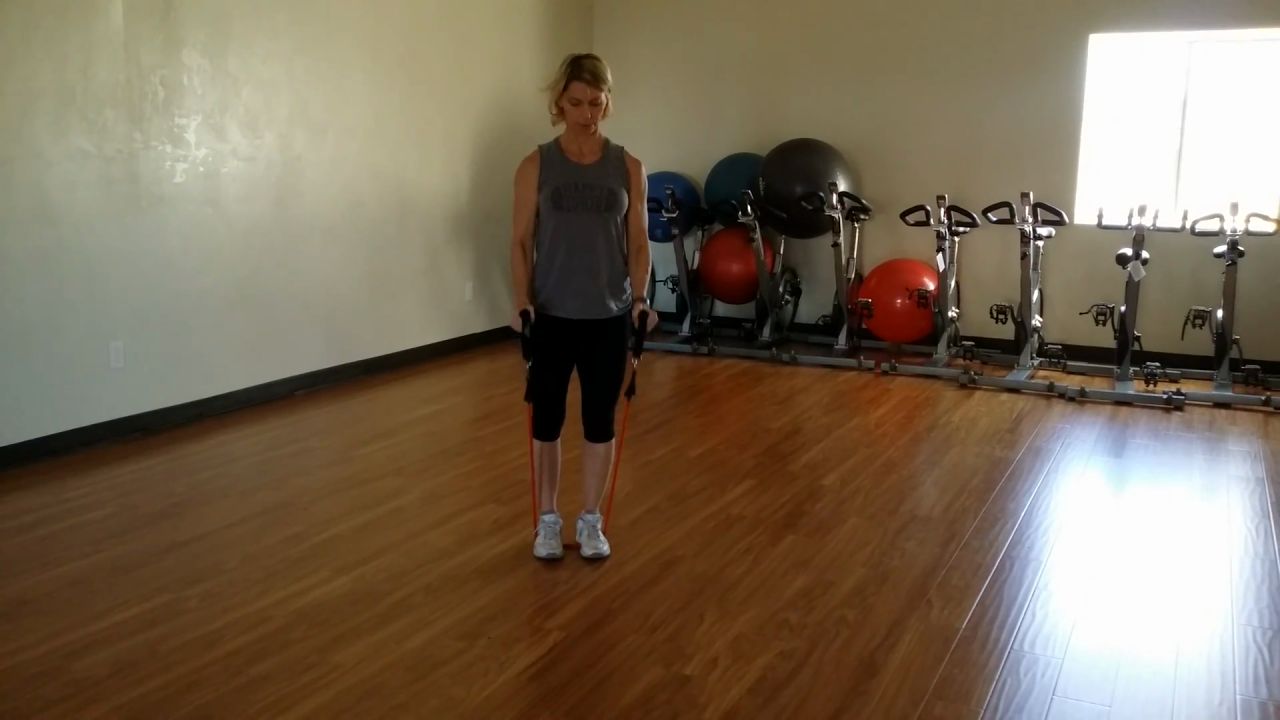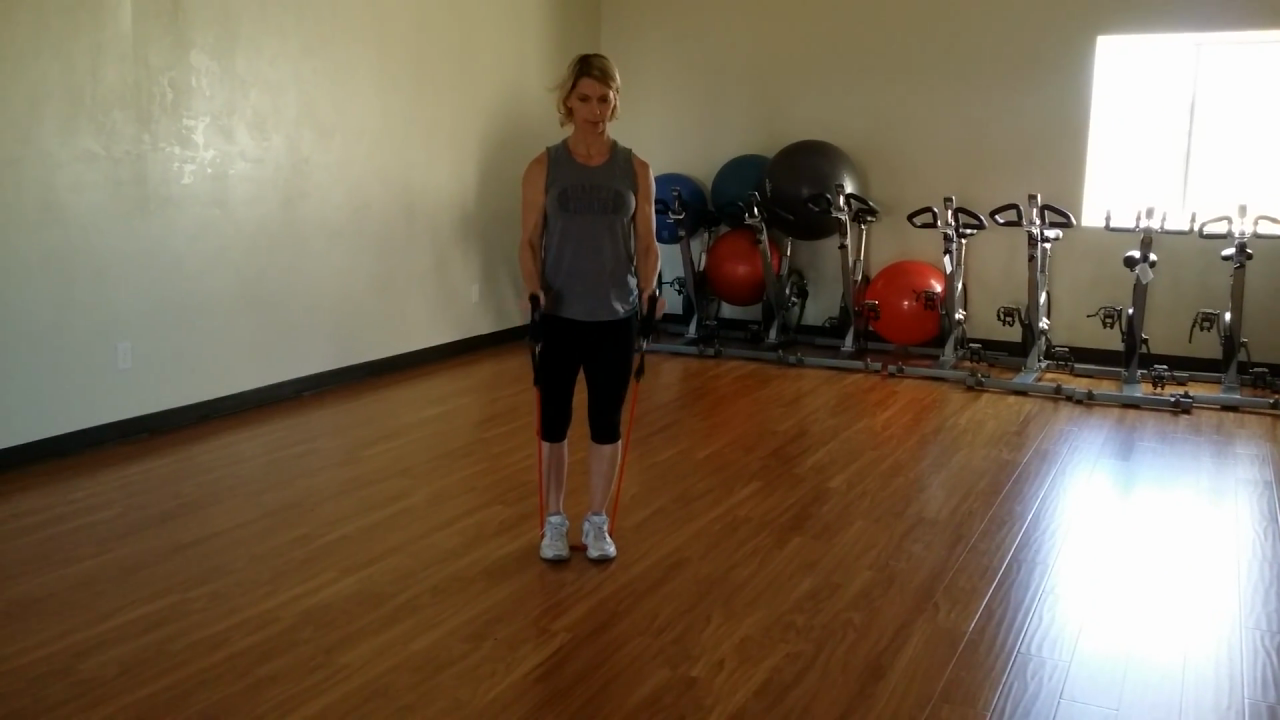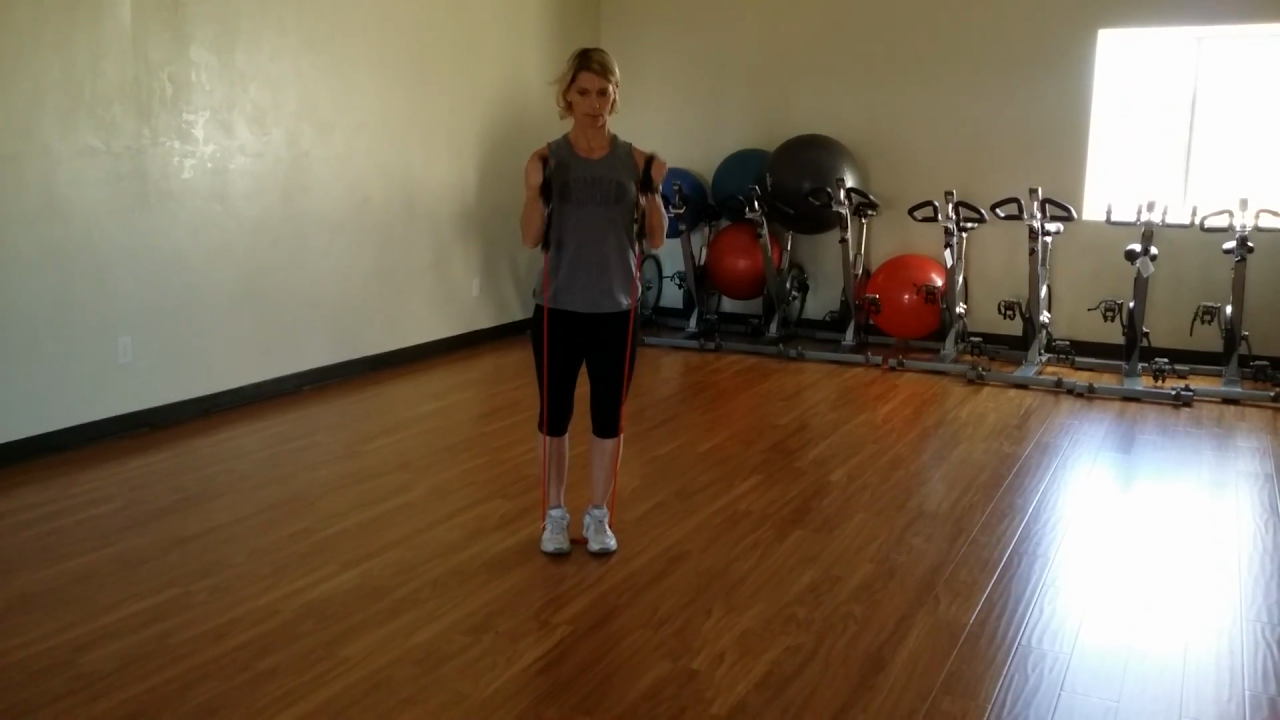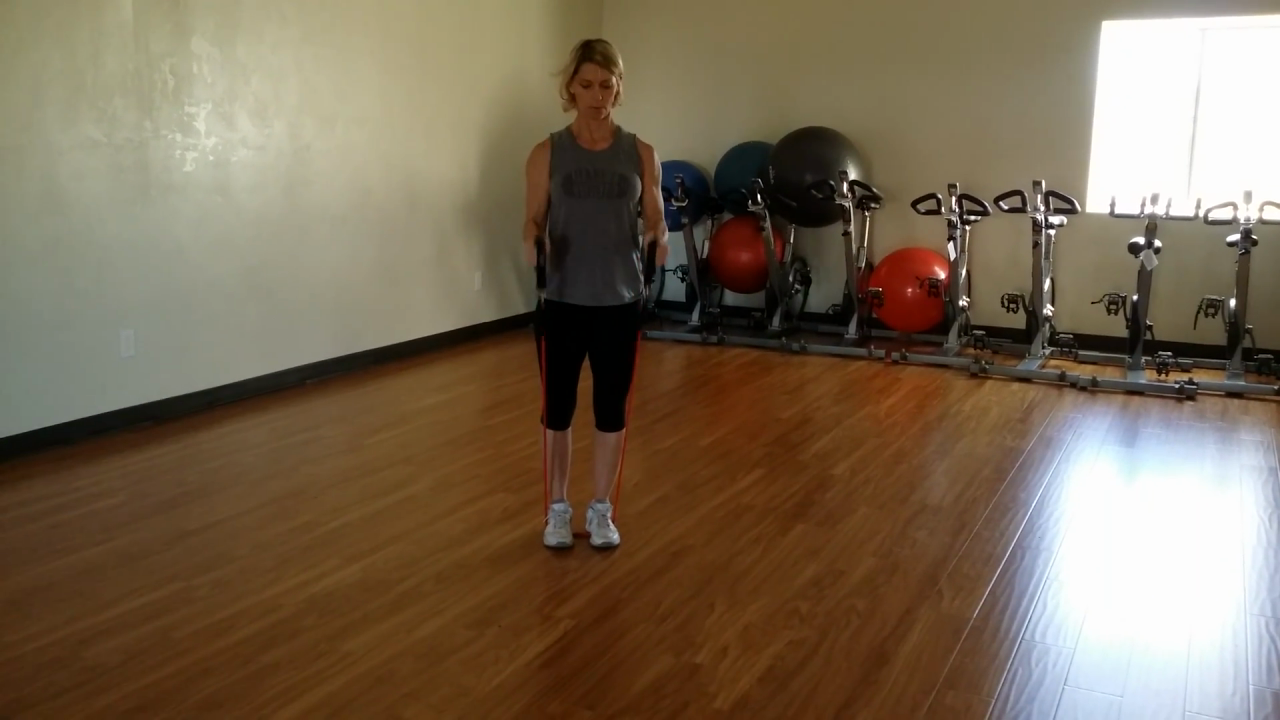
dt=0.5s
person 1, frame 1
left shoulder: (628, 166)
right shoulder: (536, 165)
left elbow: (638, 242)
right elbow: (521, 241)
left wrist: (639, 297)
right wrist: (521, 299)
left hip: (608, 316)
right hip: (550, 316)
left knee: (600, 421)
right knee: (546, 419)
left ankle: (591, 520)
right ankle: (547, 519)
person 1, frame 2
left shoulder: (636, 168)
right shoulder: (544, 166)
left elbow: (646, 242)
right elbow: (530, 241)
left wrist: (648, 288)
right wrist: (533, 287)
left hip: (615, 317)
right hip: (557, 317)
left knee: (607, 422)
right knee: (553, 421)
left ankle: (597, 522)
right ankle: (554, 520)
person 1, frame 3
left shoulder: (635, 160)
right shoulder: (548, 158)
left elbow: (655, 240)
right elbow: (529, 239)
left wrist: (653, 192)
right wrist: (536, 191)
left hip: (616, 309)
right hip: (558, 309)
left knee: (608, 416)
right knee: (555, 415)
left ankle: (598, 515)
right ankle: (554, 514)
person 1, frame 4
left shoulder: (640, 153)
right shoulder: (548, 152)
left elbow: (655, 225)
right elbow: (531, 225)
left wrist: (658, 238)
right wrist: (534, 244)
left hip: (621, 303)
right hip: (562, 302)
left knee: (611, 409)
right knee: (558, 409)
left ankle: (601, 510)
right ankle: (558, 508)
